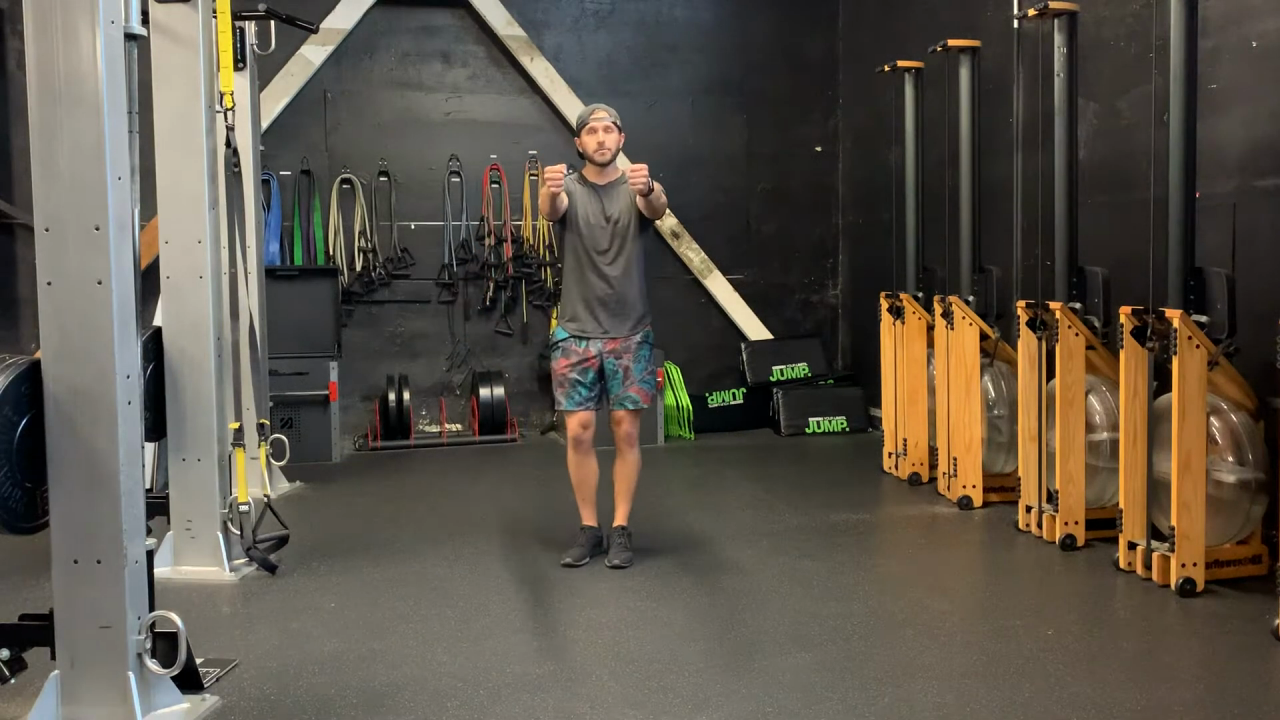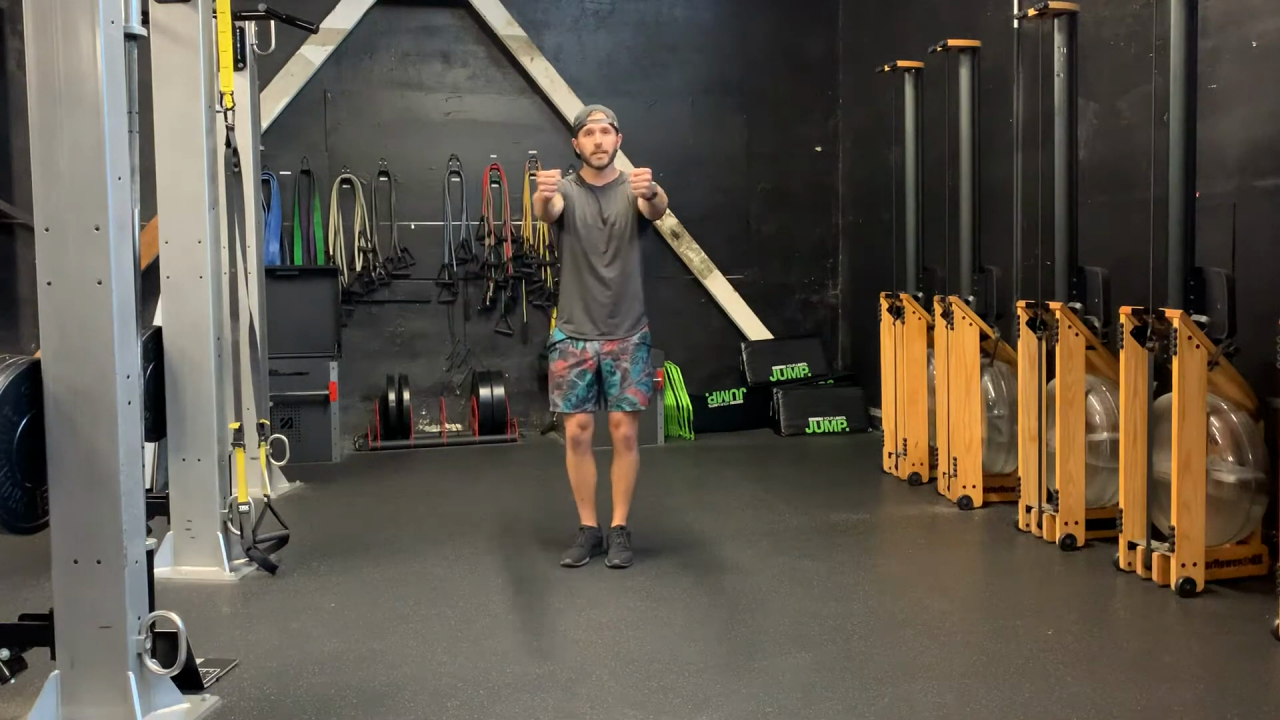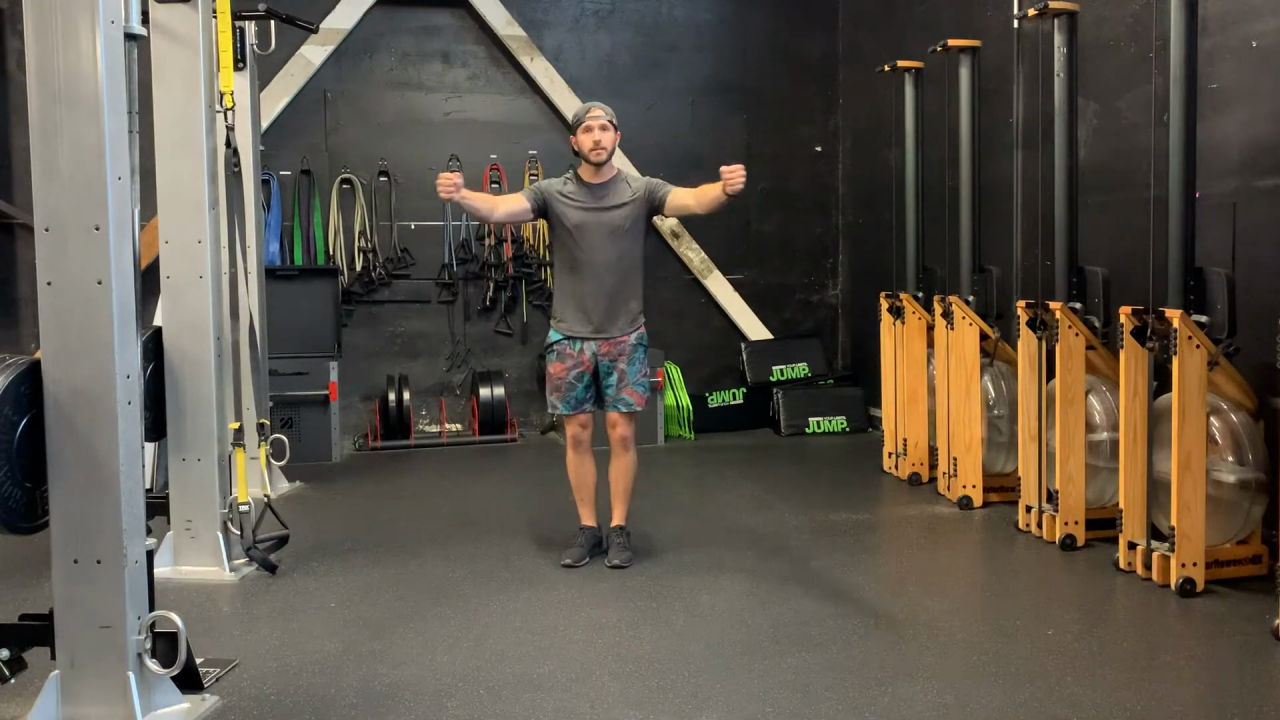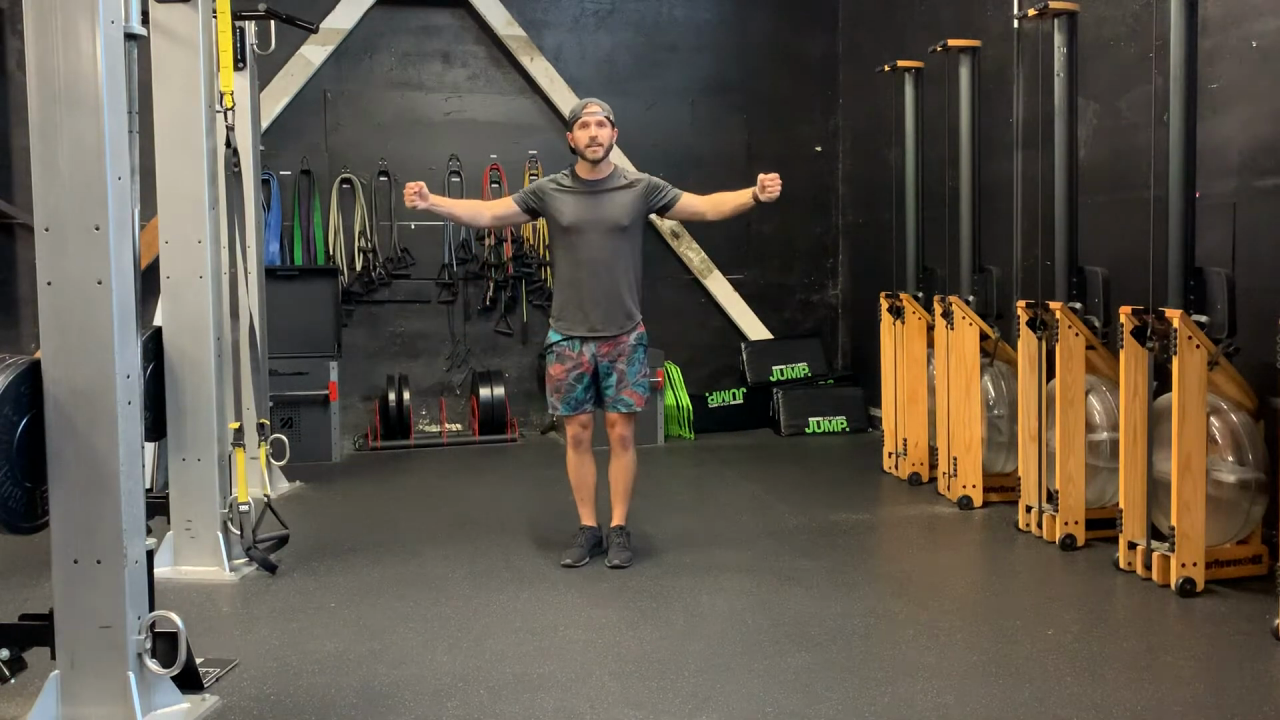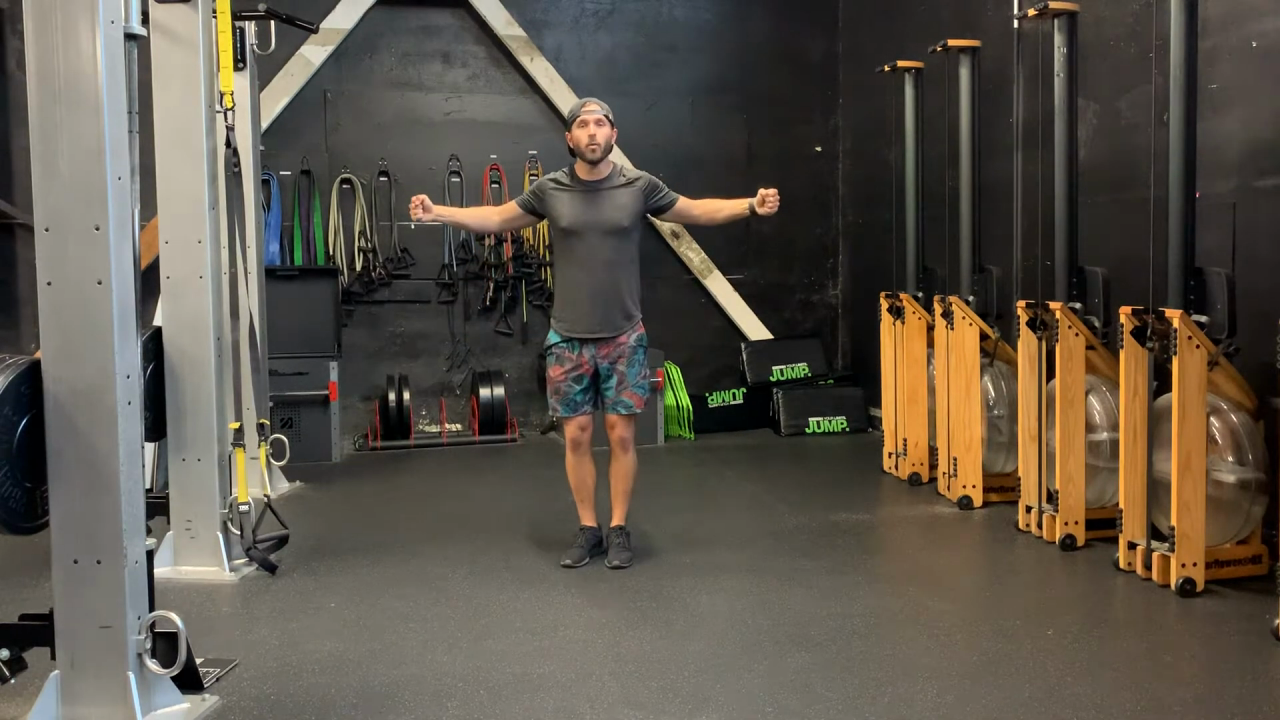
dt=0.3s
person 1, frame 1
left shoulder: (639, 188)
right shoulder: (567, 190)
left elbow: (658, 207)
right elbow: (549, 210)
left wrist: (648, 188)
right wrist: (549, 190)
left hip: (629, 334)
right hip: (575, 333)
left knee: (626, 433)
right knee: (579, 434)
left ankle: (620, 529)
right ankle: (589, 529)
person 1, frame 2
left shoulder: (635, 191)
right shoulder: (564, 190)
left elbow: (658, 208)
right elbow: (546, 212)
left wrist: (651, 191)
right wrist: (542, 194)
left hip: (628, 335)
right hip: (573, 335)
left knee: (624, 434)
right knee: (578, 434)
left ankle: (619, 529)
right ankle: (588, 528)
person 1, frame 3
left shoulder: (641, 190)
right shoulder: (553, 192)
left elbow: (695, 201)
right elbow: (498, 209)
left wrist: (727, 188)
right wrist: (456, 195)
left hip: (625, 335)
right hip: (569, 336)
left knee: (622, 433)
right knee: (577, 434)
left ankle: (619, 529)
right ankle: (588, 529)
person 1, frame 4
left shoulder: (641, 187)
right shoulder: (549, 190)
left elbow: (705, 207)
right elbow: (487, 214)
left wrist: (755, 194)
right wrist: (432, 201)
left hip: (624, 336)
right hip: (569, 337)
left knee: (621, 433)
right knee: (577, 434)
left ankle: (618, 529)
right ankle: (587, 528)
person 1, frame 5
left shoulder: (639, 186)
right shoulder: (549, 189)
left elbow: (696, 211)
right elbow: (497, 219)
left wrist: (751, 206)
right wrist: (437, 212)
left hip: (623, 336)
right hip: (568, 338)
left knee: (621, 435)
right knee: (576, 436)
left ankle: (618, 529)
right ankle: (588, 529)
